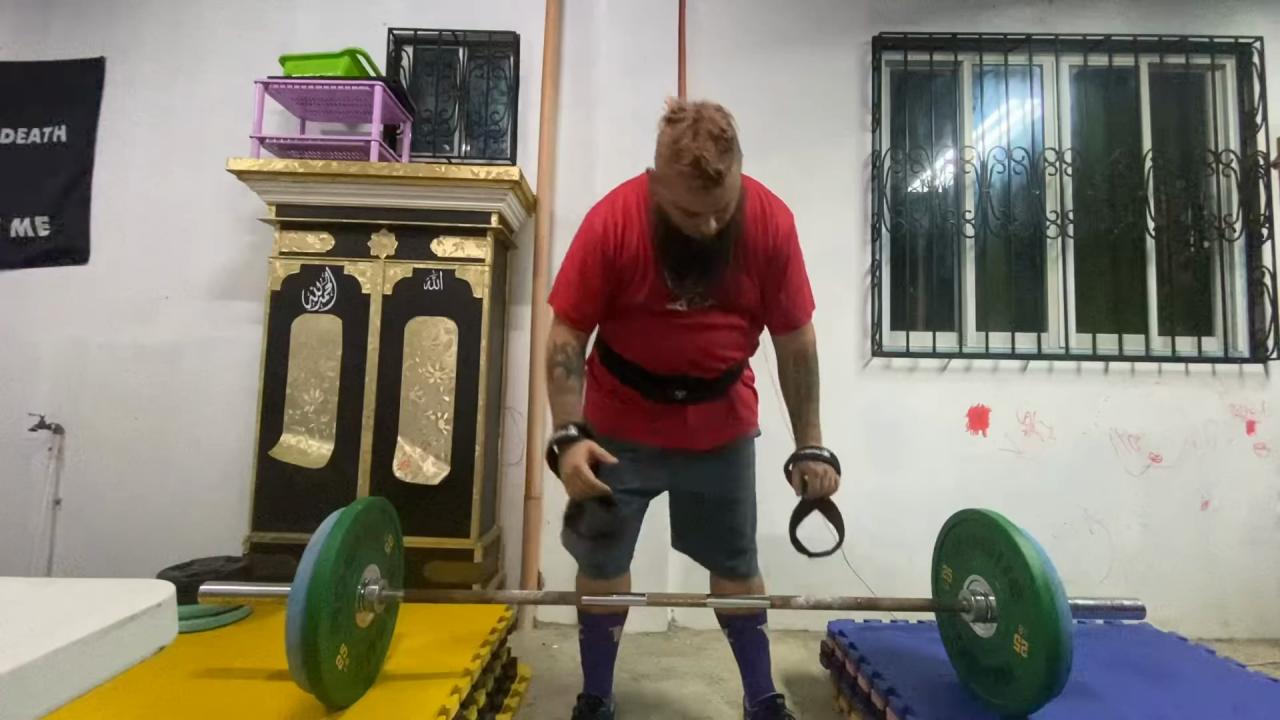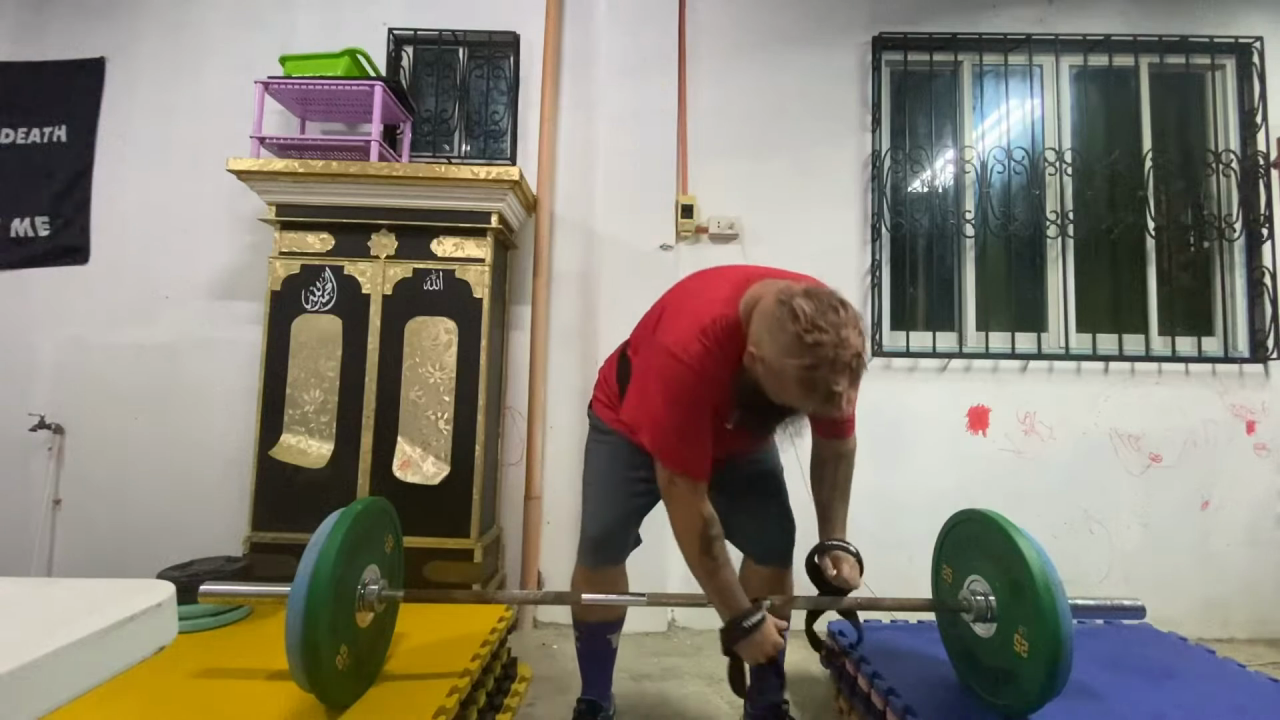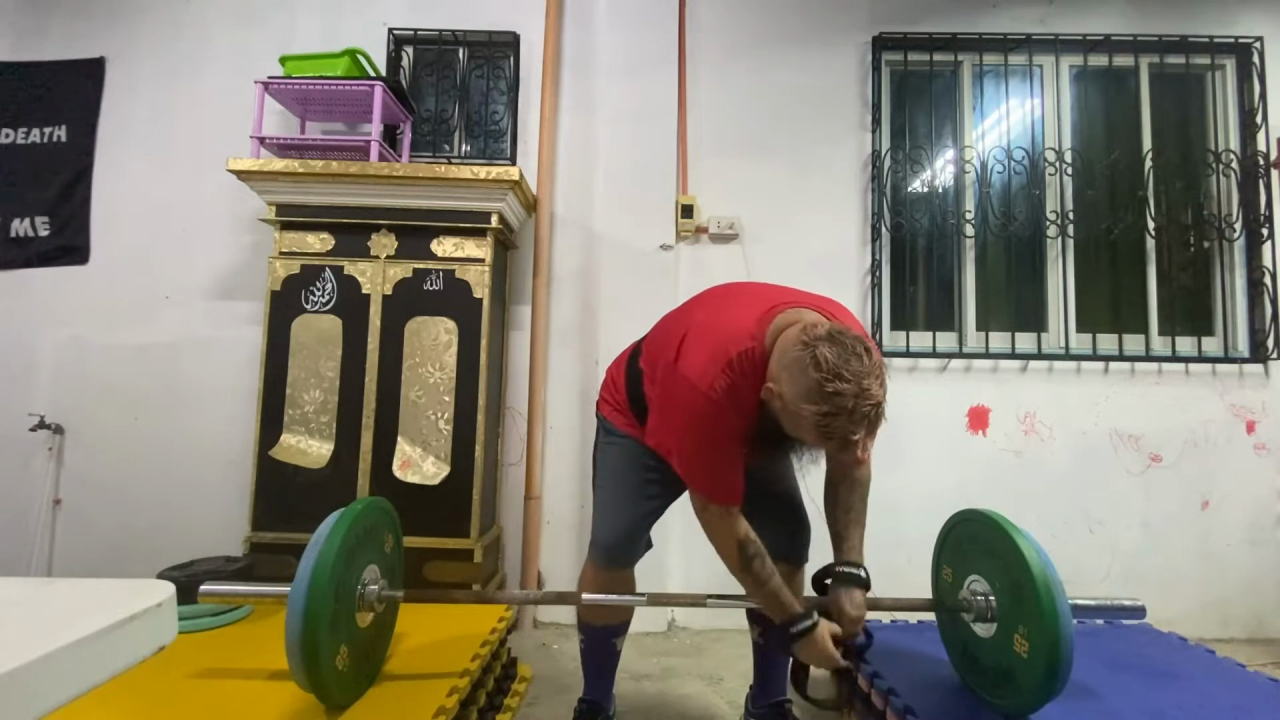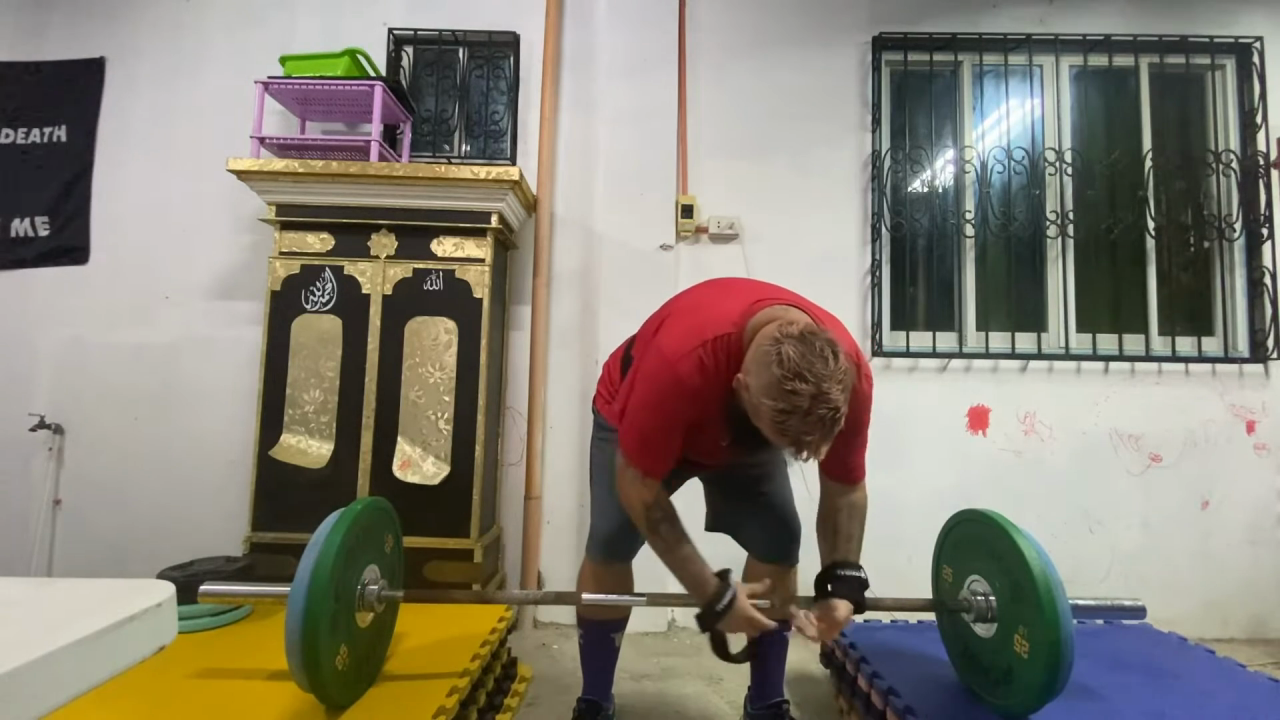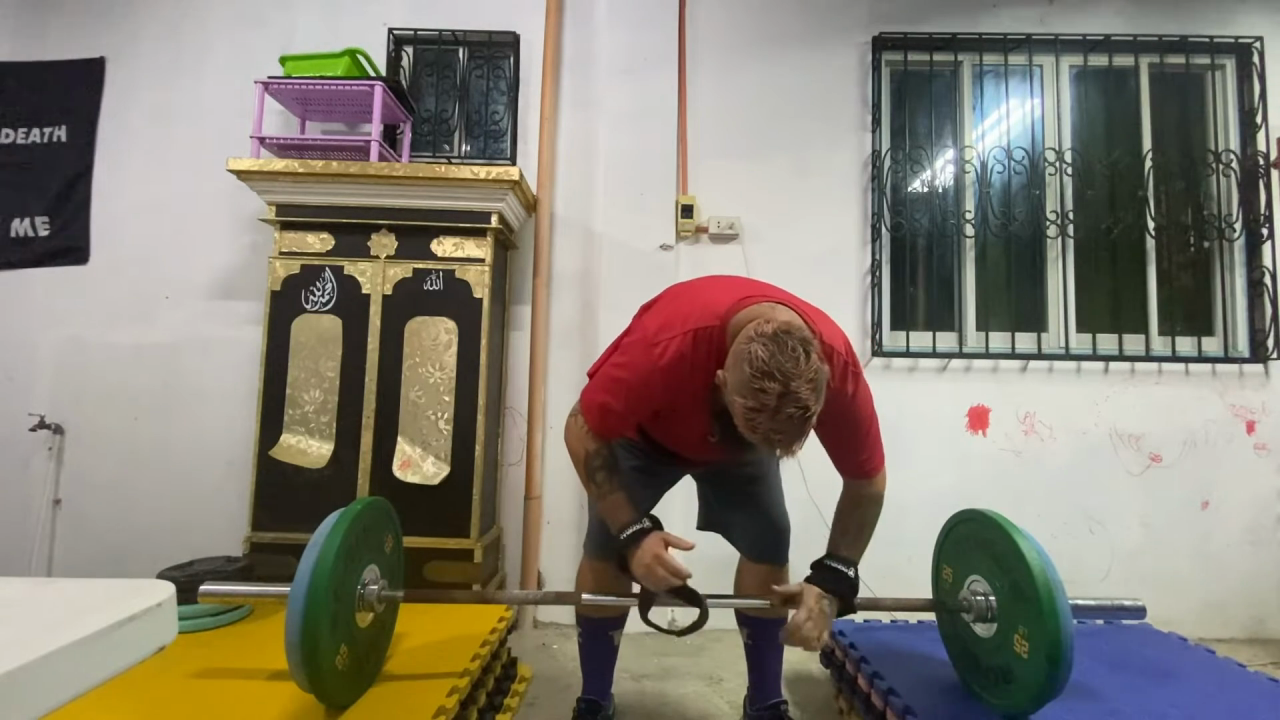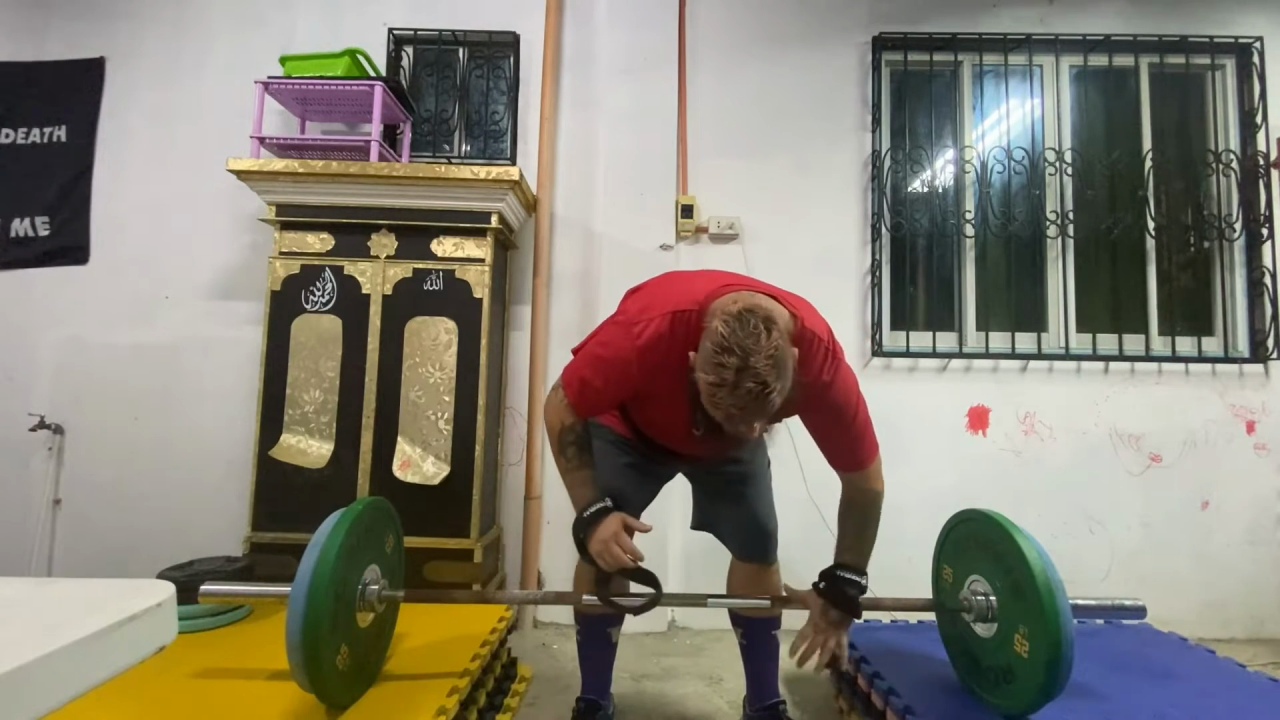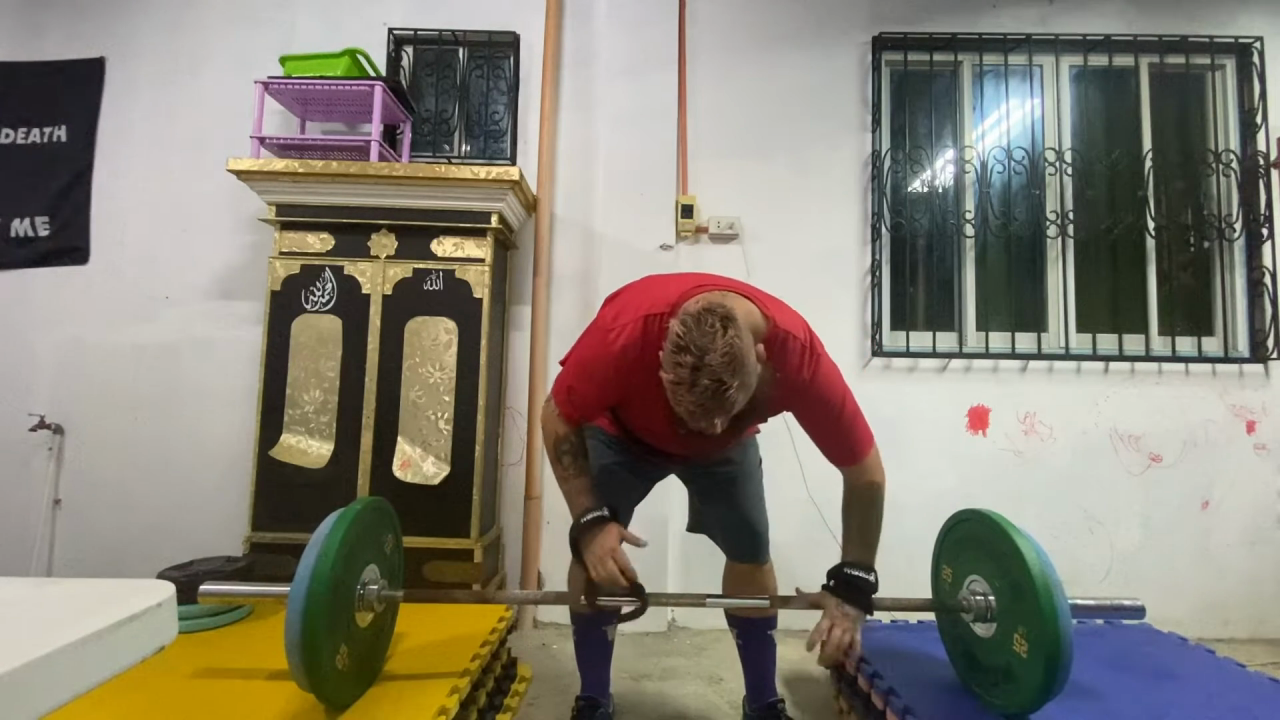
dt=0.7s
person 1, frame 1
left shoulder: (770, 220)
right shoulder: (612, 223)
left elbow: (796, 339)
right elbow: (566, 333)
left wrist: (810, 445)
right wrist: (567, 435)
left hip: (720, 424)
right hip: (622, 425)
left knee: (735, 562)
right knee: (602, 560)
person 1, frame 2
left shoulder: (837, 337)
right shoulder: (686, 349)
left elbow: (836, 436)
right elbow: (685, 502)
left wrist: (834, 540)
right wrist: (743, 621)
left hip: (741, 434)
right hip: (631, 423)
left knee: (774, 546)
right knee: (600, 546)
person 1, frame 3
left shoulder: (855, 361)
right shoulder: (709, 377)
left elbow: (850, 465)
right elbow: (722, 520)
left wrist: (850, 572)
right wrist: (798, 624)
left hip: (751, 430)
right hip: (640, 418)
left knee: (788, 547)
right knee: (612, 550)
person 1, frame 4
left shoulder: (847, 373)
right shoulder: (682, 358)
left elbow: (844, 486)
right elbow: (636, 486)
left wrist: (844, 582)
right wrist: (711, 592)
left hip: (743, 437)
right hip: (635, 418)
left knee: (779, 544)
right knee: (609, 546)
person 1, frame 5
left shoulder: (837, 368)
right shoulder: (666, 344)
left elbow: (866, 480)
right elbow: (583, 430)
left wrist: (832, 578)
right wrist: (631, 532)
left hip: (736, 445)
right hip: (640, 429)
left knee: (769, 545)
right knee: (606, 548)
person 1, frame 6
left shoulder: (819, 360)
right shoulder: (648, 328)
left elbow: (864, 481)
right elbow: (562, 407)
left wrist: (842, 589)
right wrist: (591, 511)
right hip: (630, 429)
left knee: (758, 547)
right knee: (602, 549)
person 1, frame 7
left shoulder: (798, 355)
right shoulder: (625, 331)
left elbow: (864, 472)
right elbow: (559, 417)
left wrist: (853, 584)
right wrist: (589, 520)
right hip: (622, 431)
left knee: (750, 550)
right knee: (595, 554)
